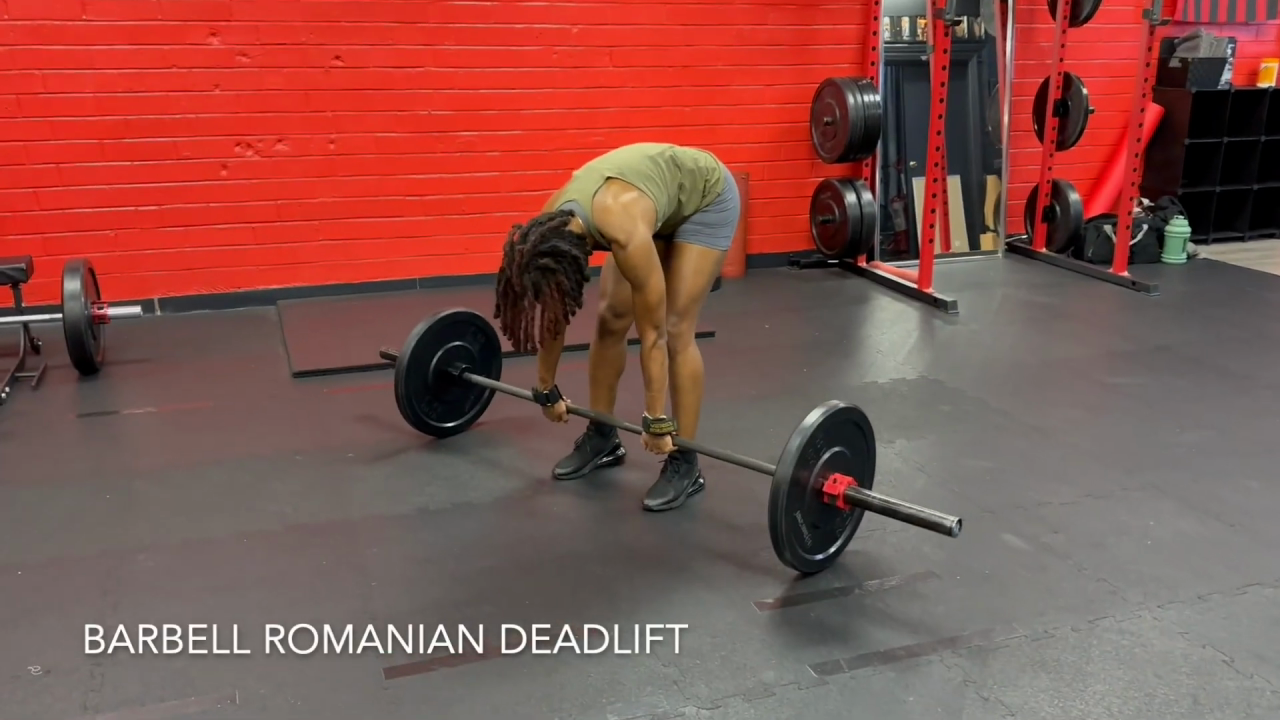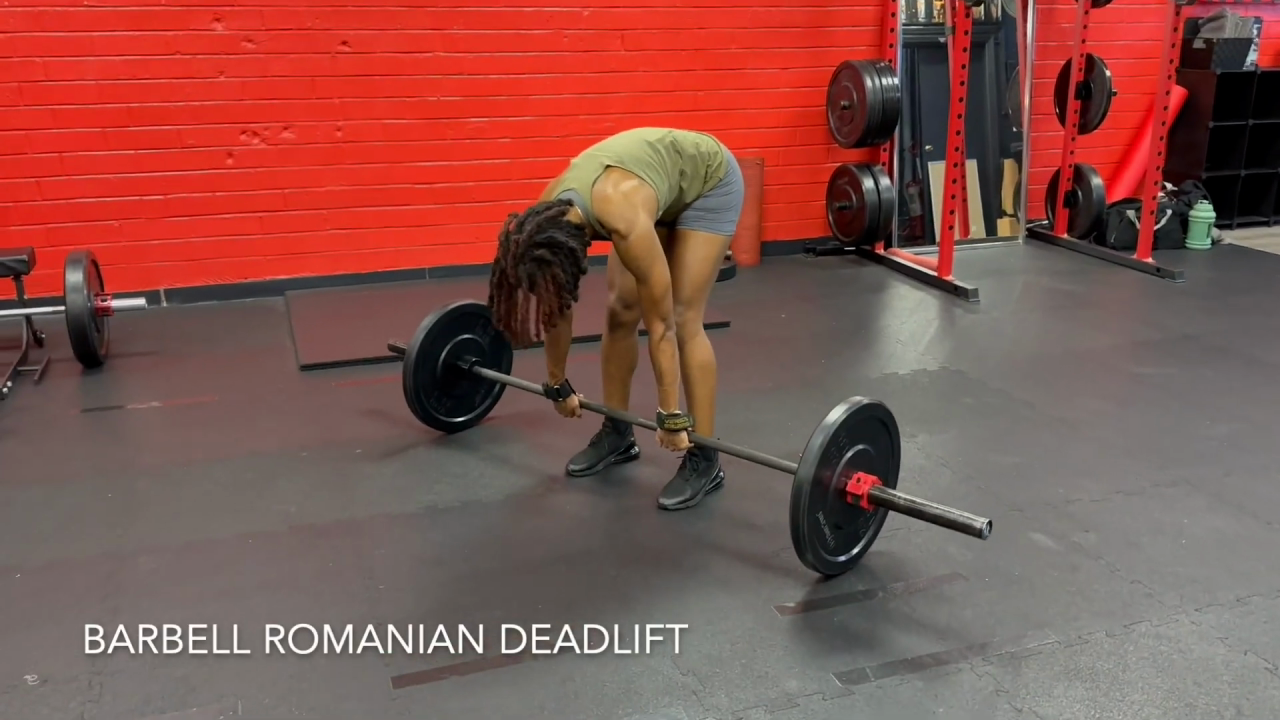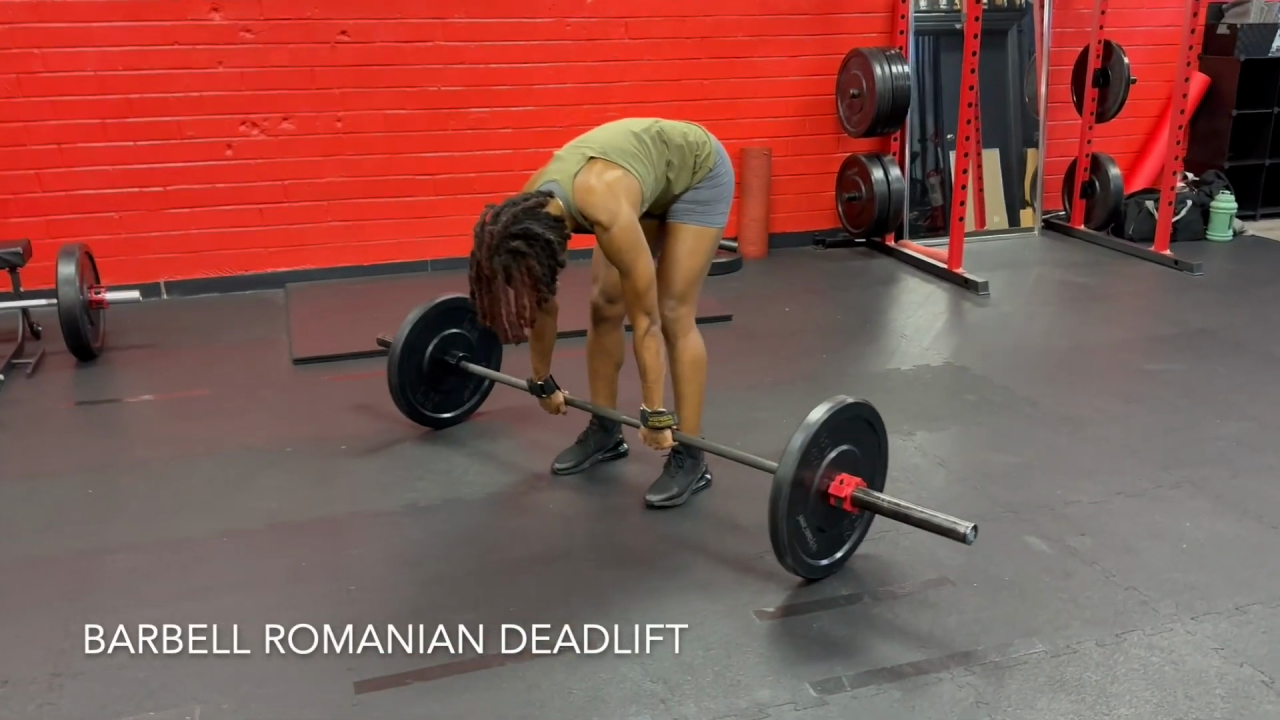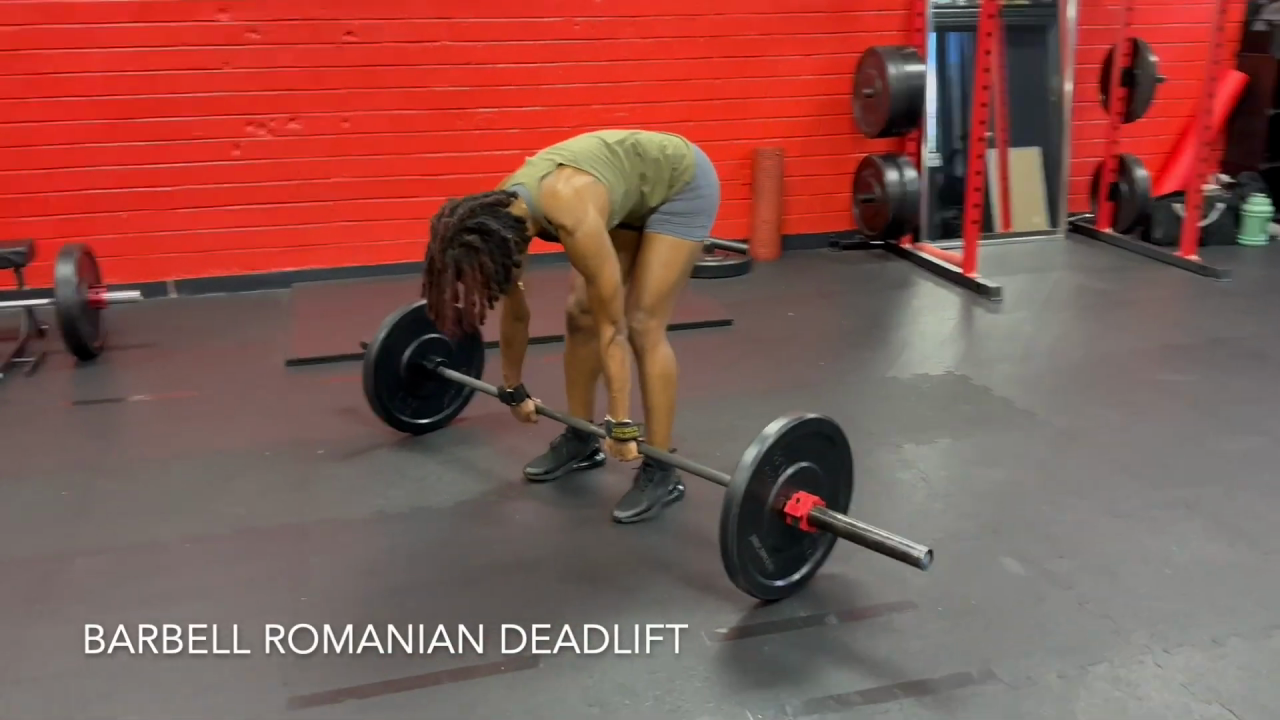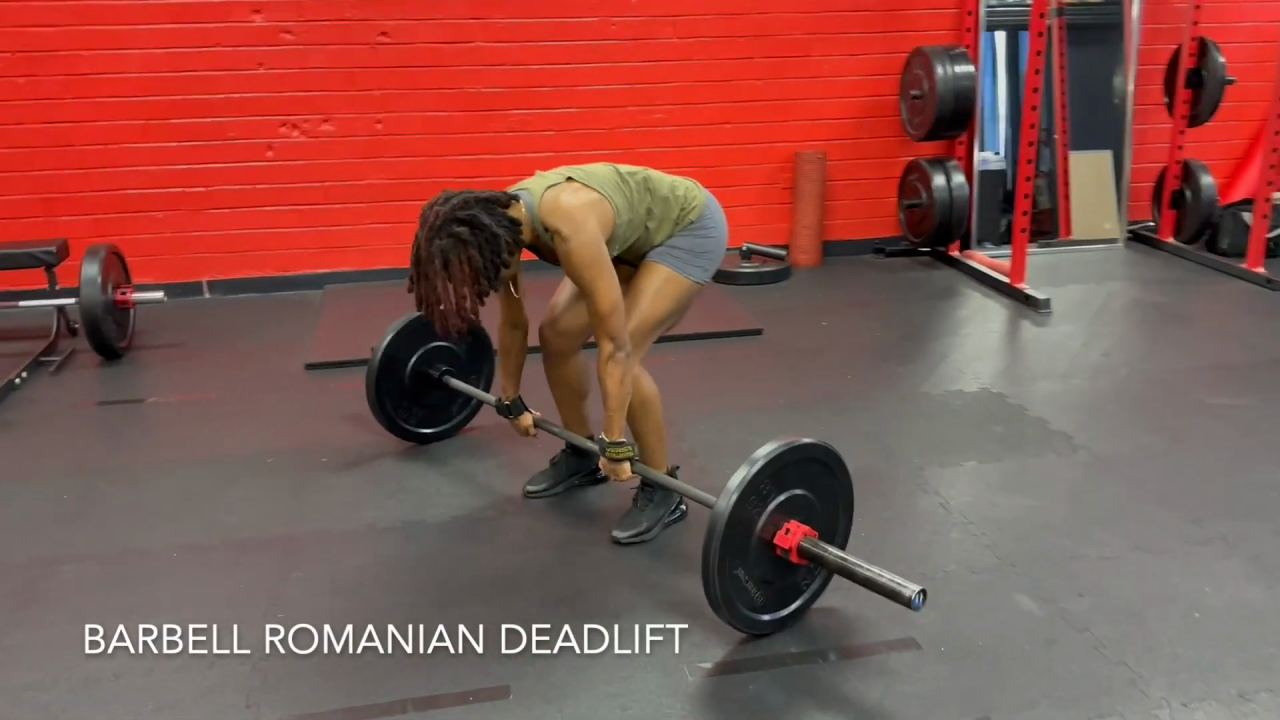
dt=0.4s
person 1, frame 1
left shoulder: (623, 228)
right shoulder: (551, 228)
left elbow: (652, 332)
right elbow: (551, 315)
left wrist: (657, 421)
right wrist: (546, 390)
left hip: (707, 198)
right hip: (661, 197)
left knee: (674, 328)
right knee: (610, 318)
left ankle: (685, 464)
right ankle: (601, 438)
person 1, frame 2
left shoulder: (622, 217)
right shoulder: (548, 219)
left elbow: (661, 324)
right elbow: (557, 309)
left wrist: (671, 416)
right wrist: (557, 385)
left hip: (710, 181)
right hip: (664, 182)
left knee: (682, 318)
right knee: (620, 311)
left ankle: (704, 460)
right ankle: (617, 434)
person 1, frame 3
left shoulder: (605, 208)
right shoulder: (532, 211)
left elbow: (645, 318)
right elbow: (542, 304)
left wrist: (655, 414)
right wrist: (542, 382)
left hip: (700, 173)
right hip: (654, 177)
left knee: (672, 313)
right knee: (605, 305)
left ankle: (690, 458)
right ankle: (604, 431)
person 1, frame 4
left shoulder: (570, 215)
right shoulder: (501, 213)
left elbow: (612, 327)
right elbow: (514, 312)
left wrist: (620, 425)
right wrist: (513, 389)
left hip: (683, 185)
right hip: (634, 194)
left knee: (641, 324)
right knee: (580, 313)
left ankle: (661, 471)
right ankle: (581, 440)
person 1, frame 5
left shoulder: (569, 227)
right shoulder: (502, 219)
left elbow: (615, 345)
right elbow: (512, 323)
left wrist: (616, 444)
right wrist: (511, 402)
left hip: (692, 227)
right hip: (638, 236)
left knee: (623, 355)
right knee: (555, 334)
left ankle: (662, 489)
right ankle: (581, 455)
